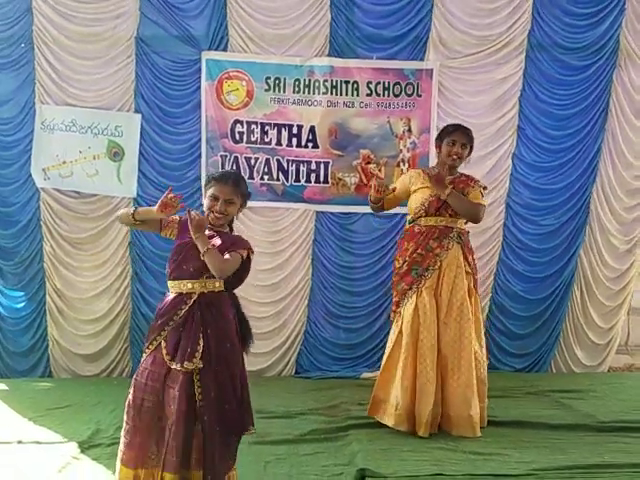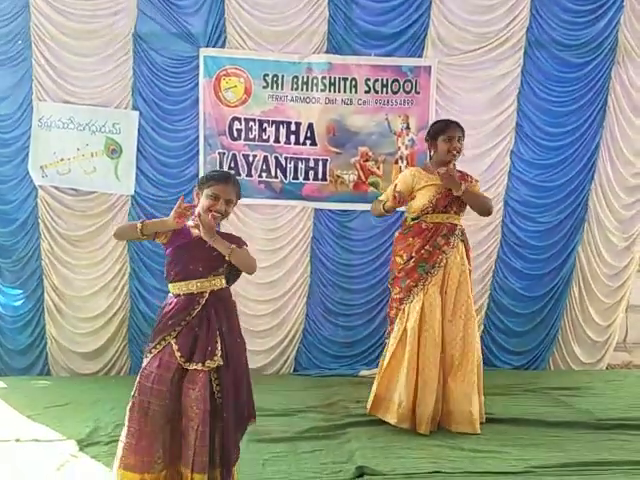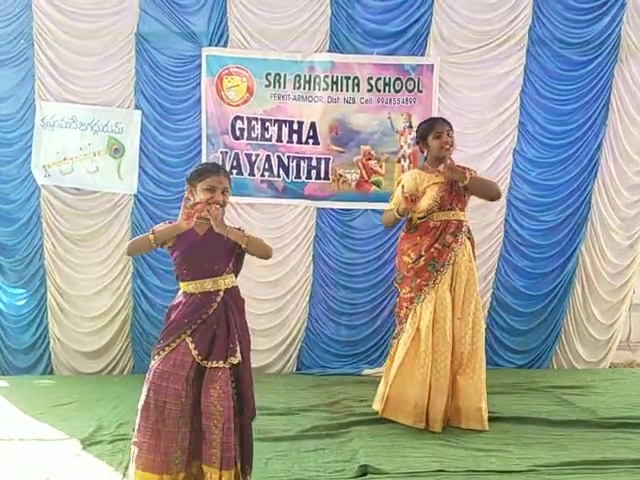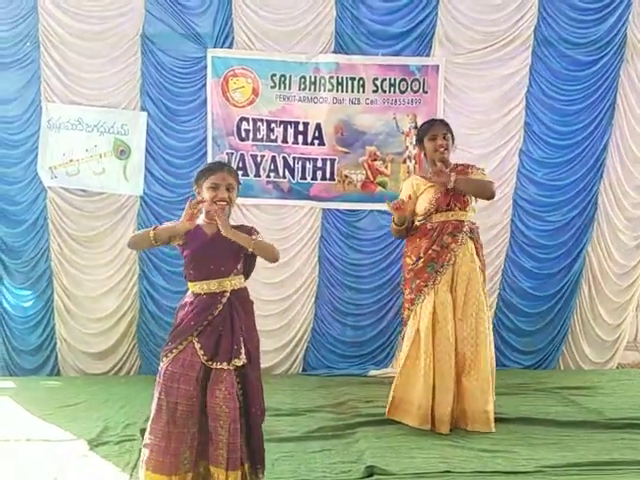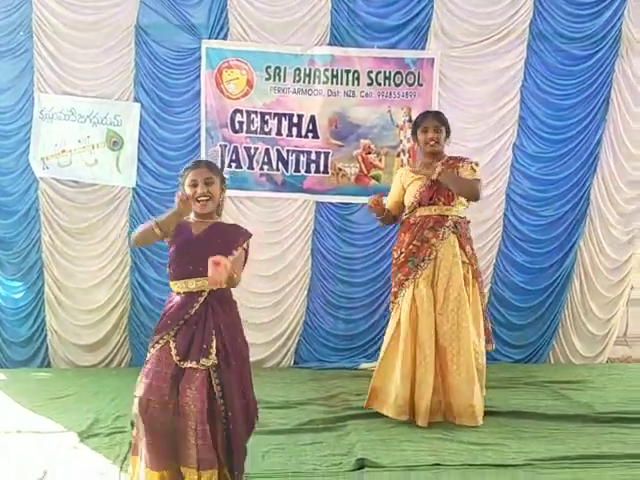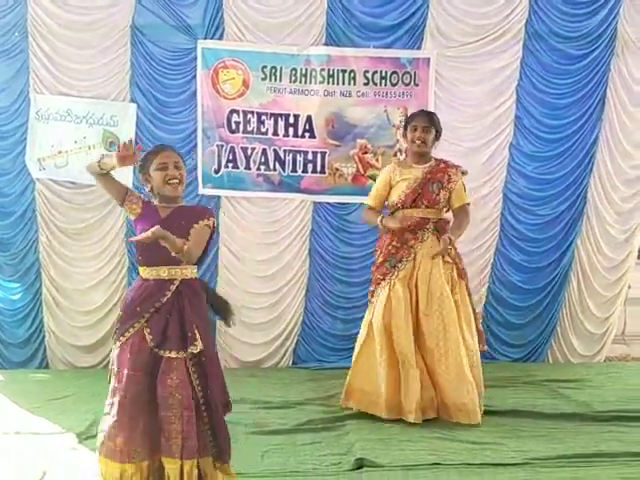
dt=0.3s
person 1, frame 1
left shoulder: (237, 245)
right shoulder: (180, 227)
left elbow: (222, 270)
right elbow: (124, 218)
left wrist: (200, 236)
right wrist: (156, 212)
left hip: (209, 324)
right hip: (173, 322)
left knee: (200, 404)
right knee: (150, 398)
person 1, frame 2
left shoulder: (232, 242)
right shoulder: (173, 232)
left elbow: (250, 267)
right elbow: (119, 234)
left wrist: (212, 237)
right wrist: (168, 223)
left hip: (215, 324)
right hip: (177, 322)
left knee: (207, 404)
right knee: (155, 399)
person 1, frame 3
left shoulder: (231, 234)
right shoulder: (174, 230)
left elbow: (266, 251)
right elbow: (131, 249)
left wrist: (224, 230)
right wrist: (179, 227)
left hip: (224, 322)
right hip: (187, 319)
left knee: (220, 402)
right knee: (169, 396)
person 1, frame 4
left shoulder: (244, 232)
right shoulder: (185, 230)
left elbow: (274, 256)
right elbow: (133, 243)
left wrist: (230, 232)
right wrist: (179, 226)
left hip: (233, 323)
right hip: (195, 320)
left knee: (227, 404)
right knee: (179, 399)
person 1, frame 5
left shoulder: (235, 235)
right shoulder: (175, 226)
left elbow: (233, 279)
right elbow: (137, 240)
left wrist: (226, 271)
right wrist: (172, 216)
left hip: (216, 321)
right hip: (176, 319)
left knee: (205, 403)
right knee: (153, 397)
person 1, frame 6
left shoulder: (200, 215)
right shoulder: (140, 208)
left elbow: (191, 254)
right elbow: (94, 169)
left wrist: (162, 235)
right wrist: (116, 161)
left hip: (182, 307)
right hip: (142, 306)
left knee: (181, 390)
right knee: (131, 390)
person 2, frame 1
left shoulder: (471, 185)
right shoulder: (414, 177)
left elbow: (476, 215)
right elbow: (380, 206)
left wrist: (445, 189)
right wrist: (375, 197)
left hip: (454, 264)
right hip: (416, 261)
left knee: (454, 332)
right knee: (416, 329)
left ankle: (455, 409)
right ankle: (414, 407)
person 2, frame 2
left shoulder: (466, 179)
right shoulder: (413, 175)
left elbow: (487, 209)
right elbow: (376, 208)
left wrist: (457, 187)
right wrist: (390, 204)
left hip: (452, 260)
right hip: (417, 258)
left knee: (454, 329)
right knee: (417, 326)
left ankle: (452, 406)
right ankle: (411, 405)
person 2, frame 3
left shoulder: (463, 173)
right shoulder: (413, 177)
left elbow: (495, 193)
right elbow: (387, 220)
left wrist: (460, 177)
right wrist: (403, 209)
left hip: (458, 258)
right hip: (422, 258)
left knee: (460, 328)
right knee: (424, 324)
left ankle: (456, 403)
right ankle: (416, 402)
person 2, frame 4
left shoulder: (466, 172)
right shoulder: (414, 182)
left elbow: (490, 191)
right elbow: (399, 232)
left wrist: (449, 179)
right wrist: (399, 219)
left hip: (464, 259)
right hip: (427, 260)
left knee: (467, 329)
right knee: (429, 327)
left ankle: (463, 405)
right ankle: (424, 406)
person 2, frame 5
left shoulder: (461, 166)
right shoulder: (405, 174)
left elbow: (475, 192)
right elbow: (390, 216)
left wrist: (435, 174)
right wrist: (378, 210)
left hip: (452, 254)
right hip: (414, 253)
left knee: (454, 324)
right knee: (413, 321)
left ankle: (453, 399)
right ankle: (409, 398)
person 2, frame 6
left shoulder: (449, 172)
right shoulder: (392, 171)
left elbow: (463, 213)
right elbow: (369, 210)
left wrist: (449, 237)
right wrist: (387, 222)
left hip: (435, 256)
right hip: (397, 254)
left knee: (443, 326)
right knee: (386, 320)
left ankle: (451, 400)
right ankle: (387, 397)
